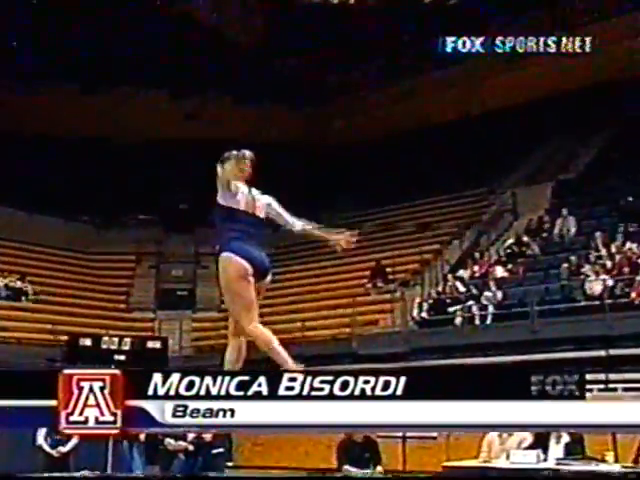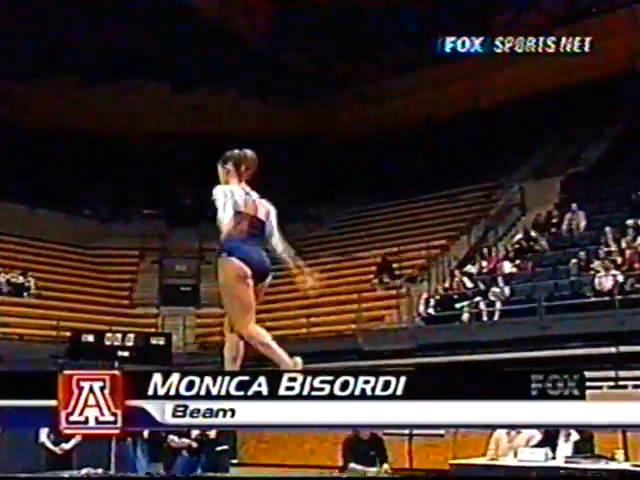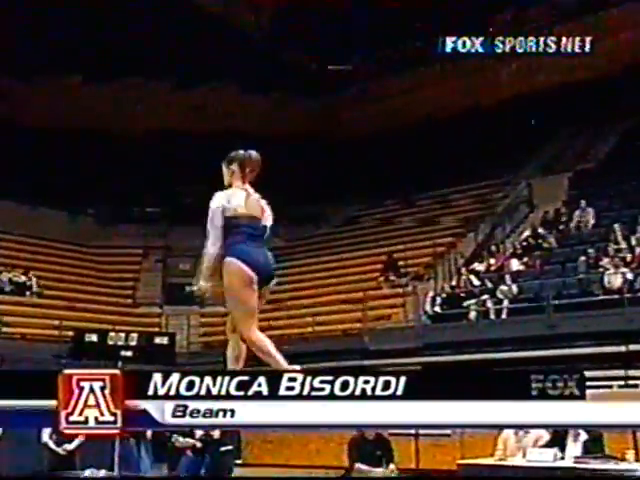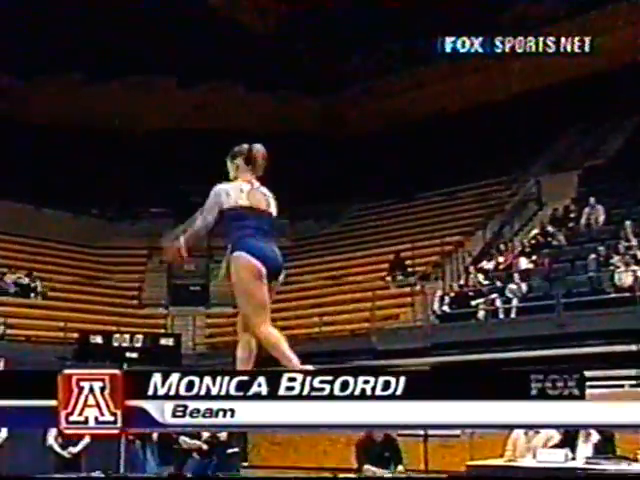
dt=0.1s
person 1, frame 1
left shoulder: (230, 190)
right shoulder: (264, 199)
left elbow: (225, 181)
right elbow: (296, 224)
right wrist: (330, 236)
left hip: (235, 259)
right hip: (258, 261)
left knee: (249, 325)
right knee: (236, 329)
left ankle: (291, 368)
person 1, frame 2
left shoulder: (225, 191)
right shoulder: (263, 204)
left elbow: (224, 214)
right elbow: (276, 241)
left wrist: (227, 230)
right wrist: (298, 268)
left hip: (235, 260)
right hip: (260, 262)
left knee: (246, 326)
right knee: (232, 326)
left ankle: (288, 365)
person 1, frame 3
left shoulder: (222, 198)
right shoulder: (264, 205)
left elbow: (214, 240)
left wrist: (205, 277)
left hip: (240, 264)
right hip: (264, 263)
left knee: (247, 330)
right knee: (235, 327)
left ankle: (285, 369)
person 1, frame 4
left shoulder: (225, 190)
right shoulder: (268, 197)
left elbow: (202, 221)
left wrist: (181, 242)
left hip: (247, 258)
right hip: (273, 257)
left knee: (261, 326)
right knee: (245, 326)
left ankle: (297, 370)
